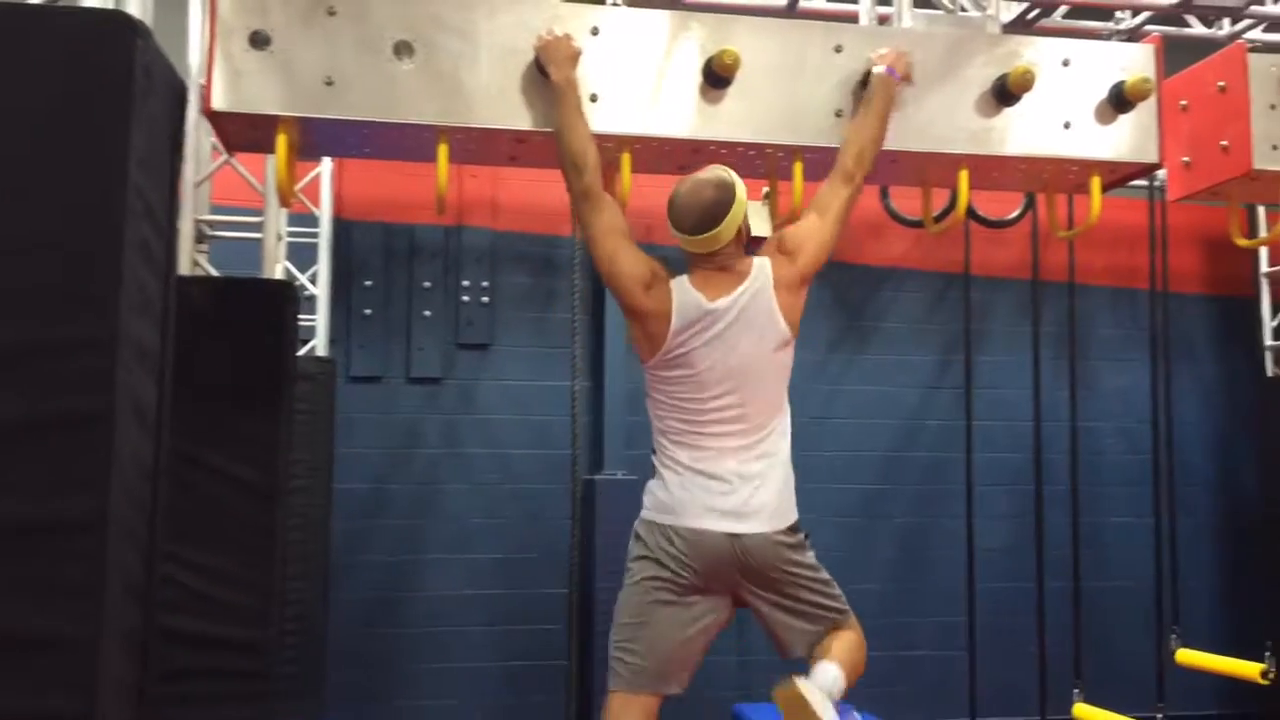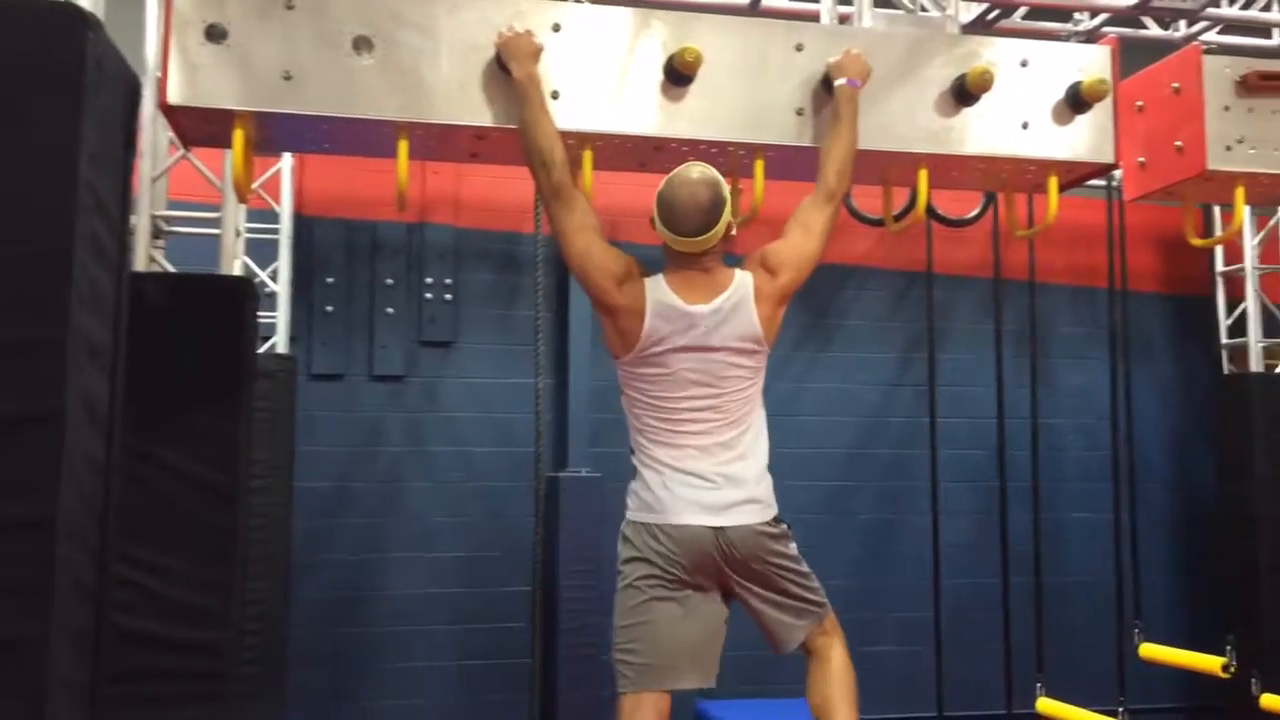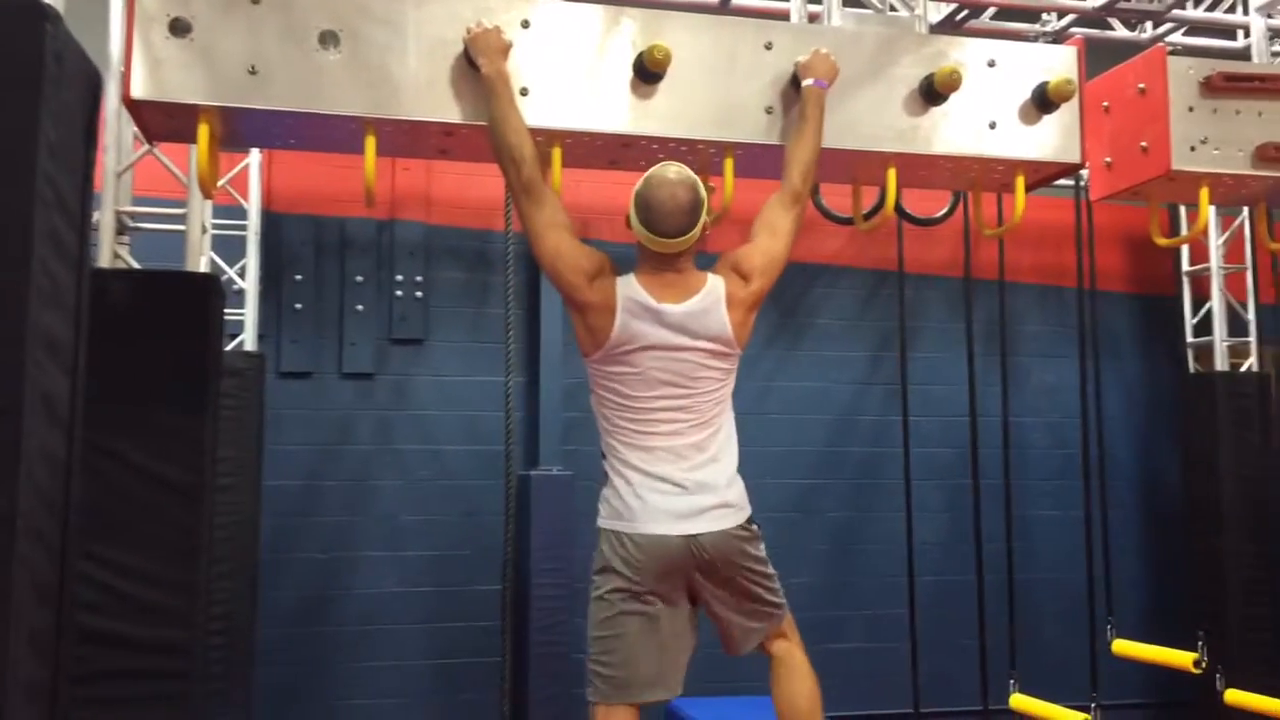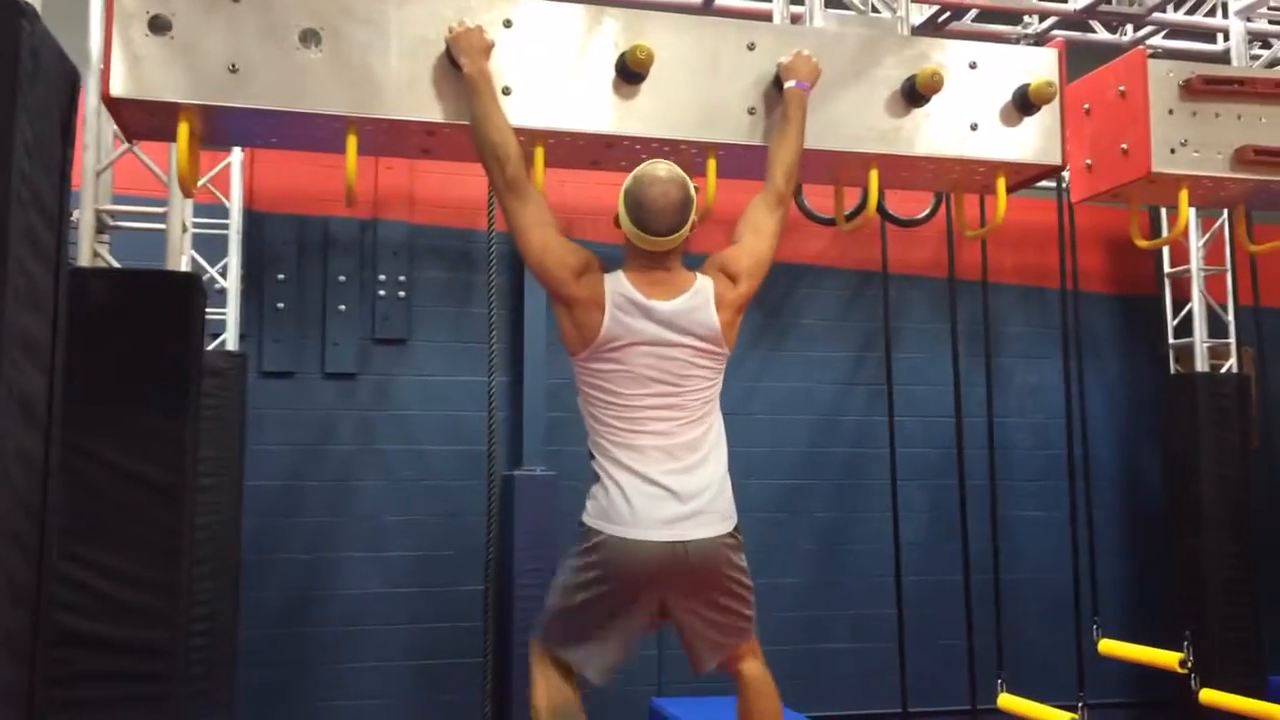
dt=0.2s
person 1, frame 1
left shoulder: (651, 302)
right shoulder: (783, 279)
left elbow: (586, 189)
right elbow: (848, 176)
left wrist: (562, 79)
right wrist: (884, 81)
left hip: (673, 534)
right hip: (767, 532)
right knee: (844, 636)
person 1, frame 2
left shoulder: (626, 298)
right shoulder: (764, 290)
left elbow: (557, 186)
right elbow: (829, 191)
left wrist: (525, 76)
right wrist: (847, 89)
left hip: (662, 531)
right hip: (752, 525)
right knee: (825, 640)
person 1, frame 3
left shoulder: (596, 298)
right shoulder: (737, 293)
left elbow: (527, 184)
right elbow: (793, 193)
left wrist: (493, 72)
right wrist: (815, 89)
left hip: (636, 538)
right hip: (725, 530)
right knee: (784, 646)
person 1, frame 4
left shoulder: (585, 295)
right shoulder: (726, 292)
left elbow: (511, 180)
right elbow: (777, 193)
left wrist: (475, 69)
right wrist: (797, 91)
left hip: (620, 538)
right hip: (710, 535)
left knee: (551, 659)
right knee: (746, 663)
